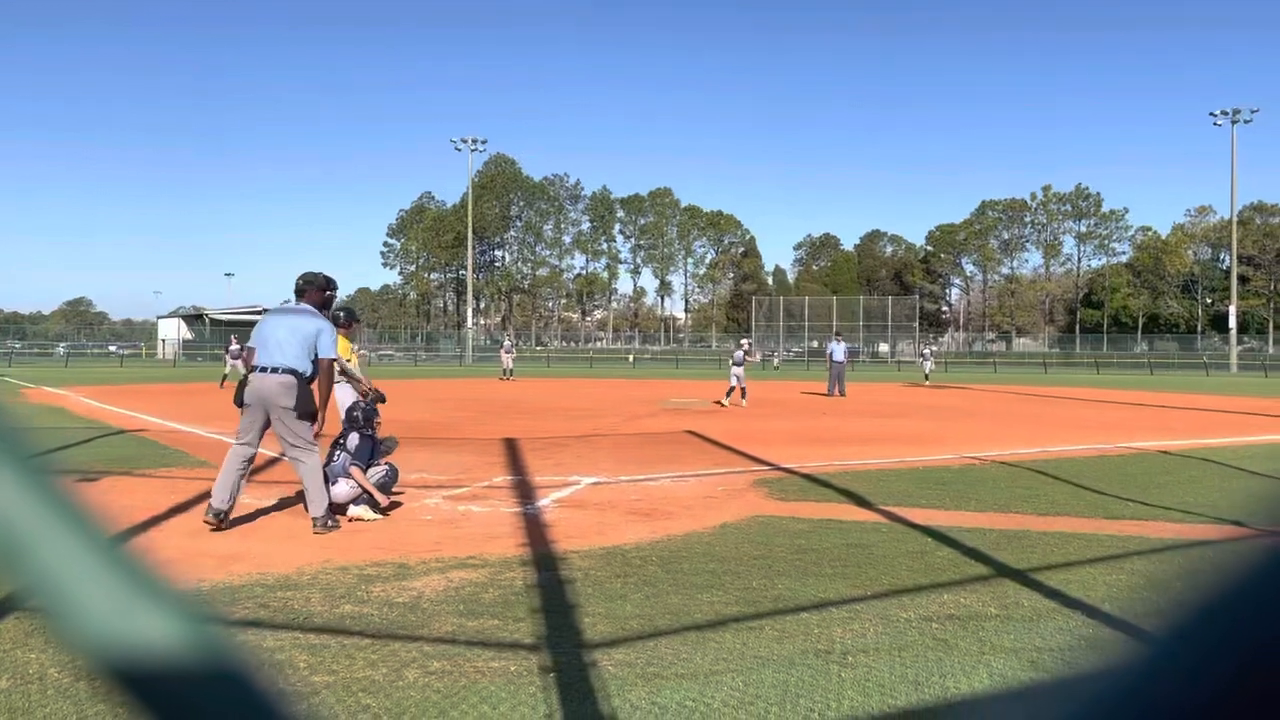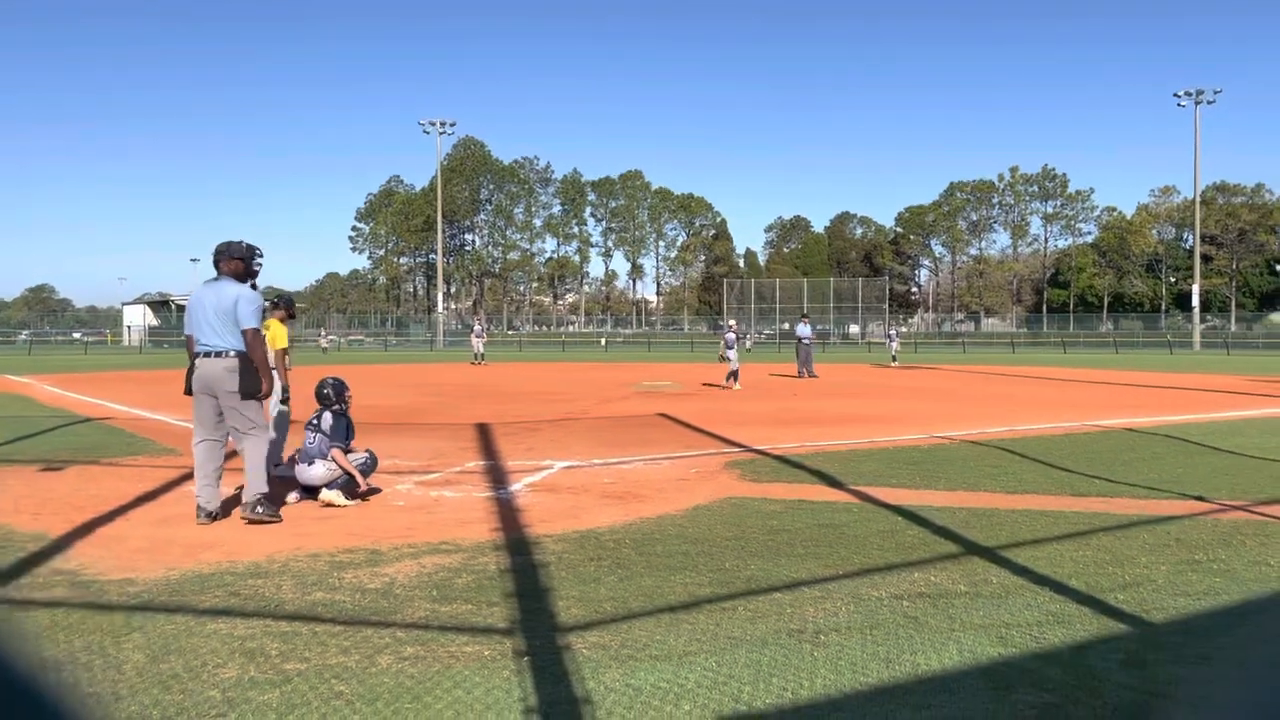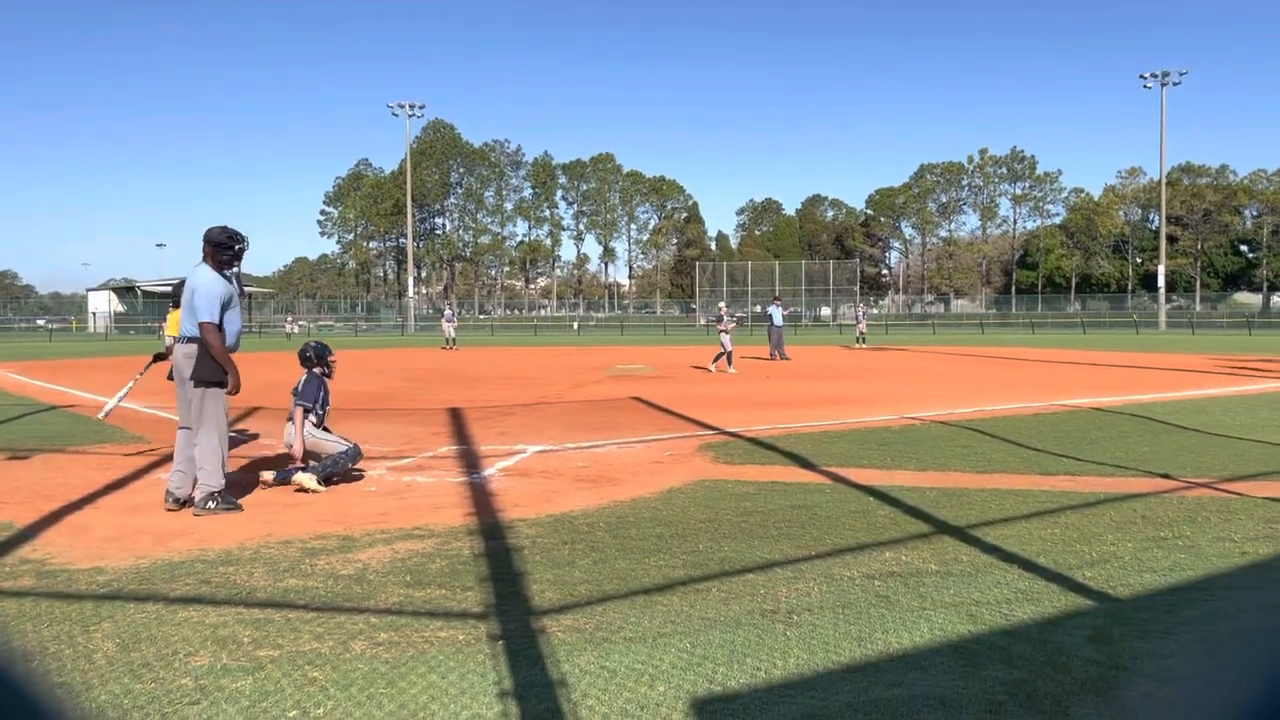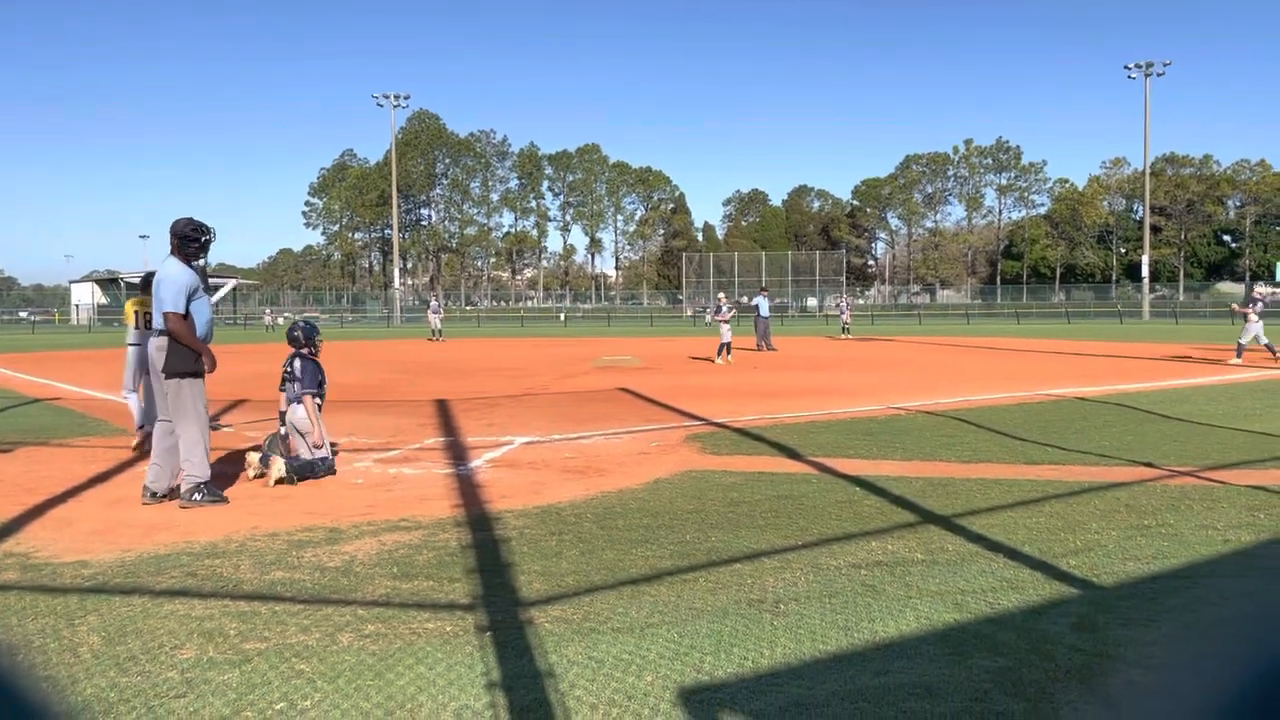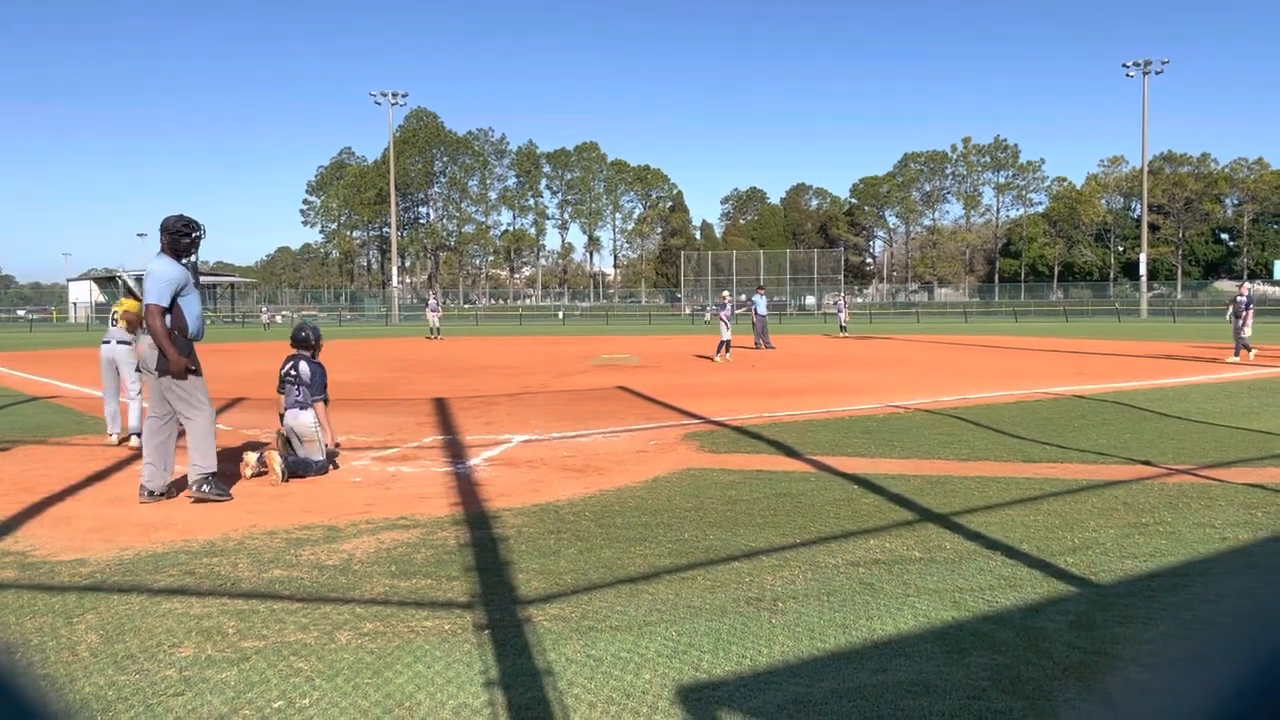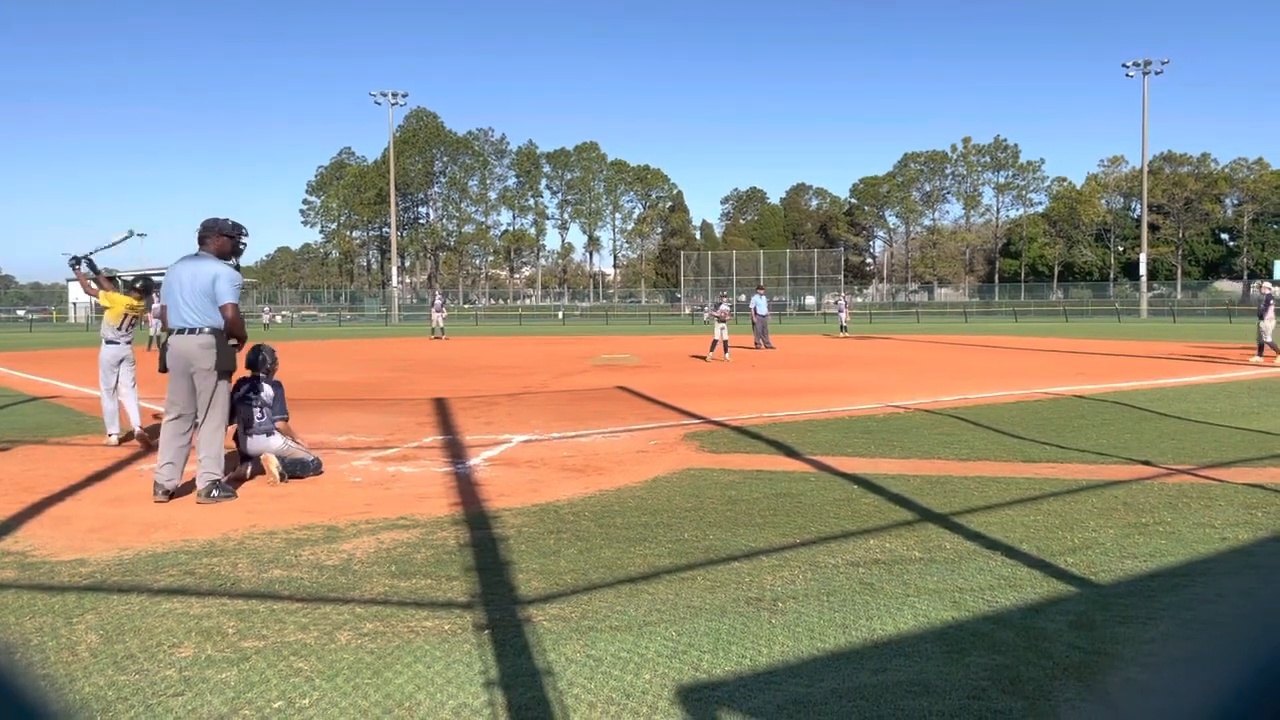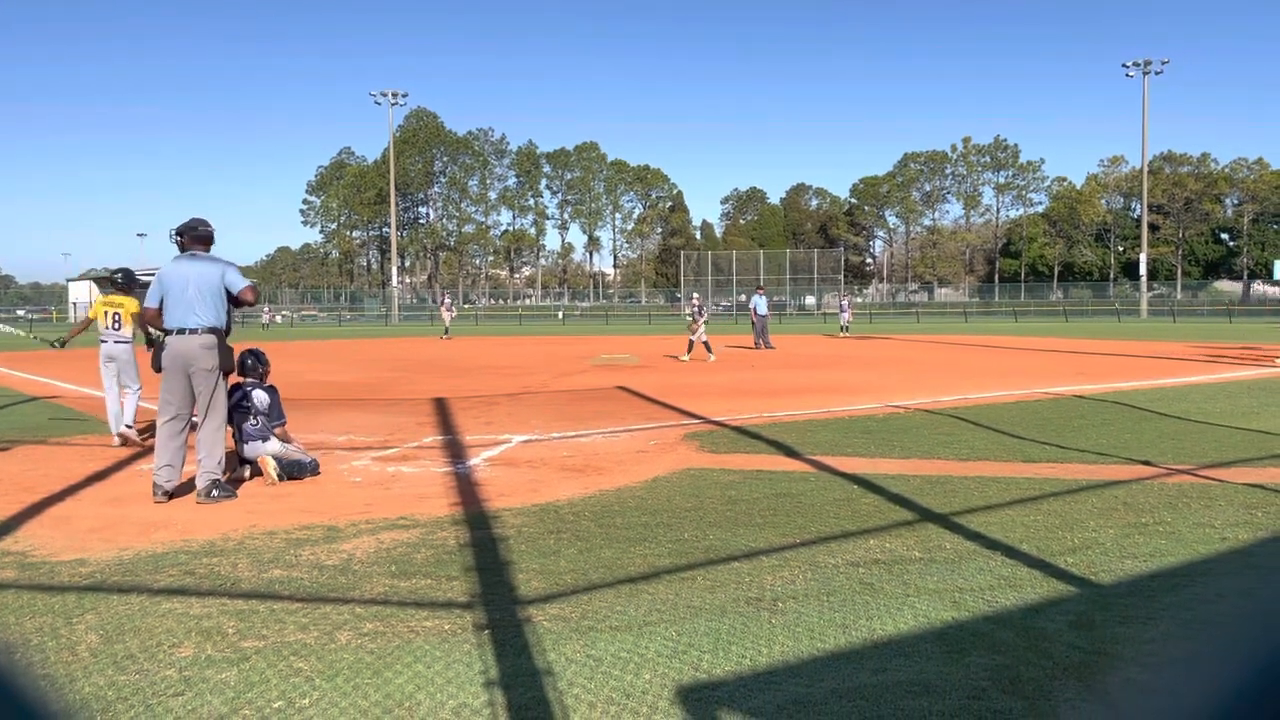
dt=0.7s
person 1, frame 1
left shoulder: (270, 315)
right shoulder: (322, 324)
left elbow: (248, 358)
right elbow: (325, 369)
right wrist: (321, 410)
left hip: (255, 383)
right hip: (289, 387)
left knee: (243, 447)
right knee: (305, 452)
left ankle: (217, 507)
right ankle: (321, 516)
person 1, frame 2
left shoulder: (196, 295)
right shoulder: (245, 294)
left elbow: (190, 342)
right elbow: (252, 339)
right wrist: (267, 375)
left hip: (202, 368)
right hip: (234, 368)
left knee: (206, 438)
right knee: (253, 434)
left ankle: (207, 506)
right ankle: (254, 501)
person 1, frame 3
left shoulder: (202, 275)
right shoulder: (212, 283)
right elbow: (209, 332)
right wrist: (232, 370)
left hip: (185, 354)
right hip: (202, 358)
left knee: (190, 426)
right knee: (210, 427)
left ankle: (178, 491)
right ankle: (208, 495)
person 1, frame 4
left shoulder: (183, 269)
right shoulder: (176, 274)
right elbow: (173, 323)
right wrist: (204, 350)
left hip: (168, 351)
right hip: (176, 352)
left knee: (169, 419)
right knee: (192, 418)
left ankle: (157, 485)
right ankle: (195, 487)
person 1, frame 5
left shoulder: (176, 266)
right shoulder: (166, 270)
right elbow: (152, 315)
right wrist: (174, 355)
left hip: (160, 349)
right hip: (170, 349)
left knee: (159, 416)
right knee: (199, 412)
left ankle: (153, 485)
right ankle: (203, 478)
person 1, frame 6
left shoulder: (175, 268)
right shoulder: (224, 271)
left elbow: (165, 314)
right elbow: (231, 314)
right wrist: (241, 339)
left hip: (176, 344)
right hip: (208, 345)
left knee: (176, 415)
right knee: (212, 416)
left ankle: (164, 482)
right ankle: (209, 484)
person 1, frame 7
left shoulder: (166, 270)
right shoulder: (222, 268)
left elbow: (149, 314)
right elbow: (250, 297)
right wrist: (231, 301)
left hip: (173, 346)
right hip: (207, 345)
left knee: (171, 416)
right knee: (211, 416)
left ankle: (163, 483)
right ankle: (209, 484)
